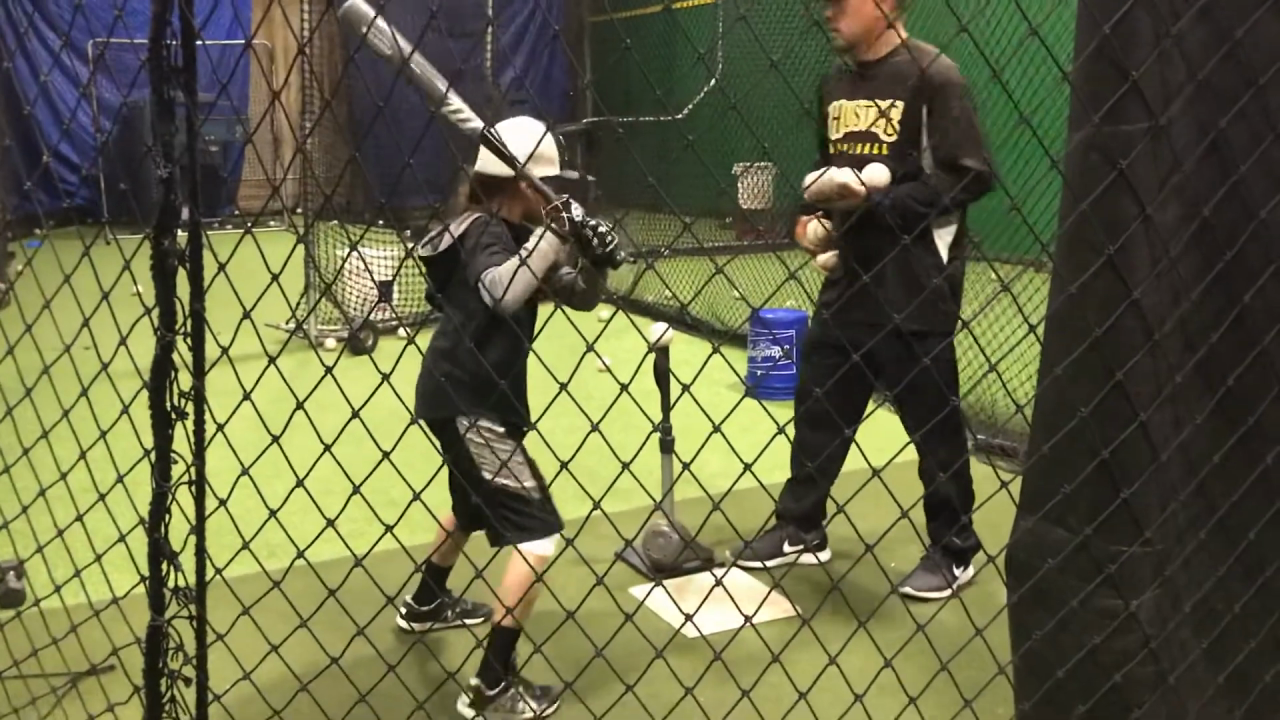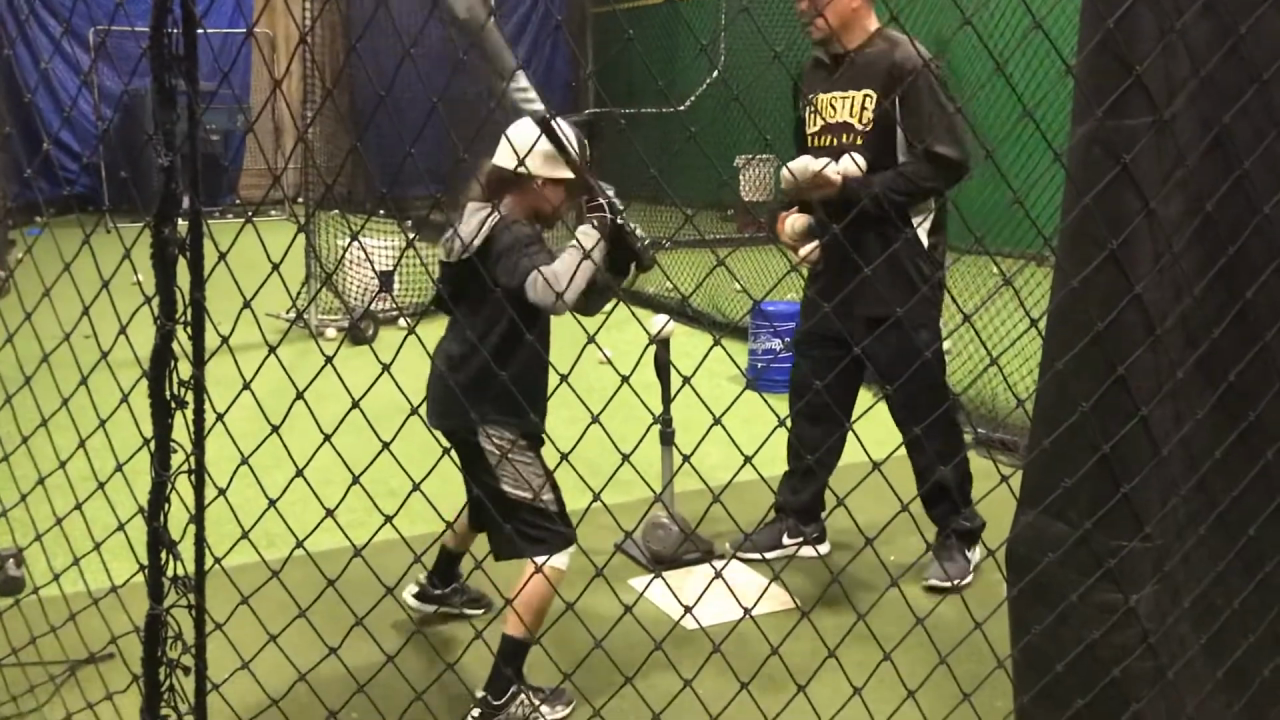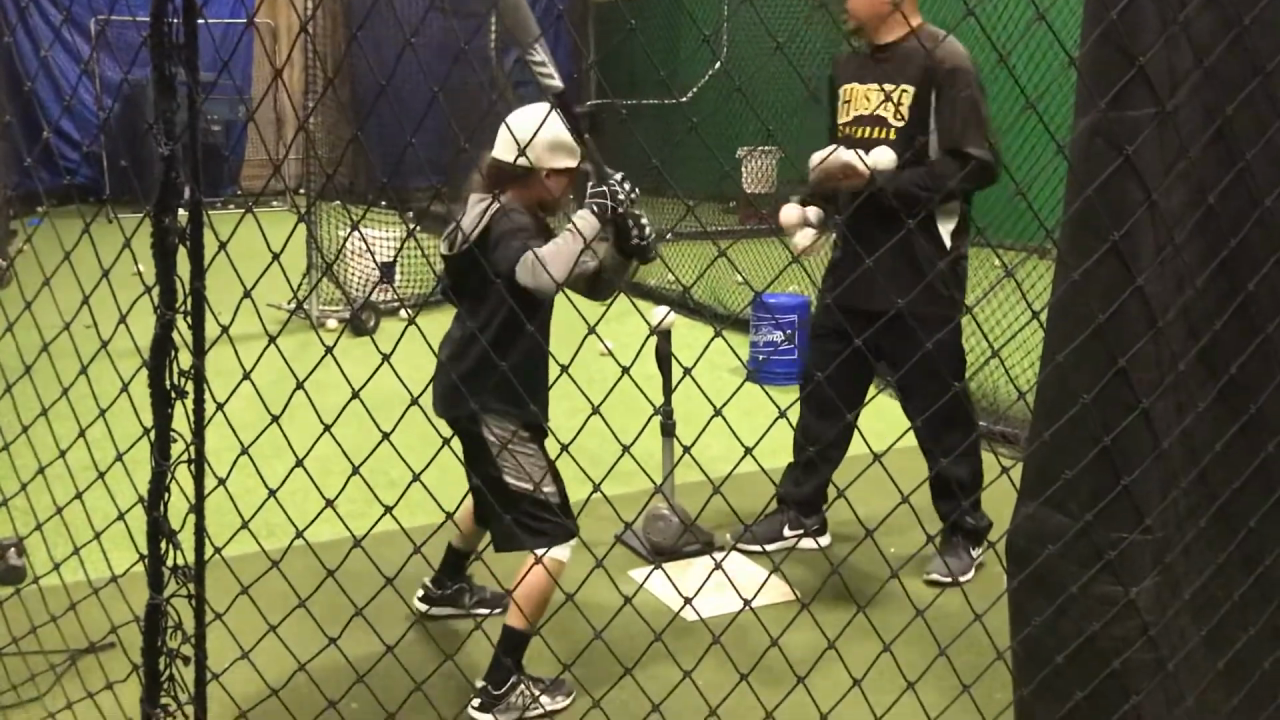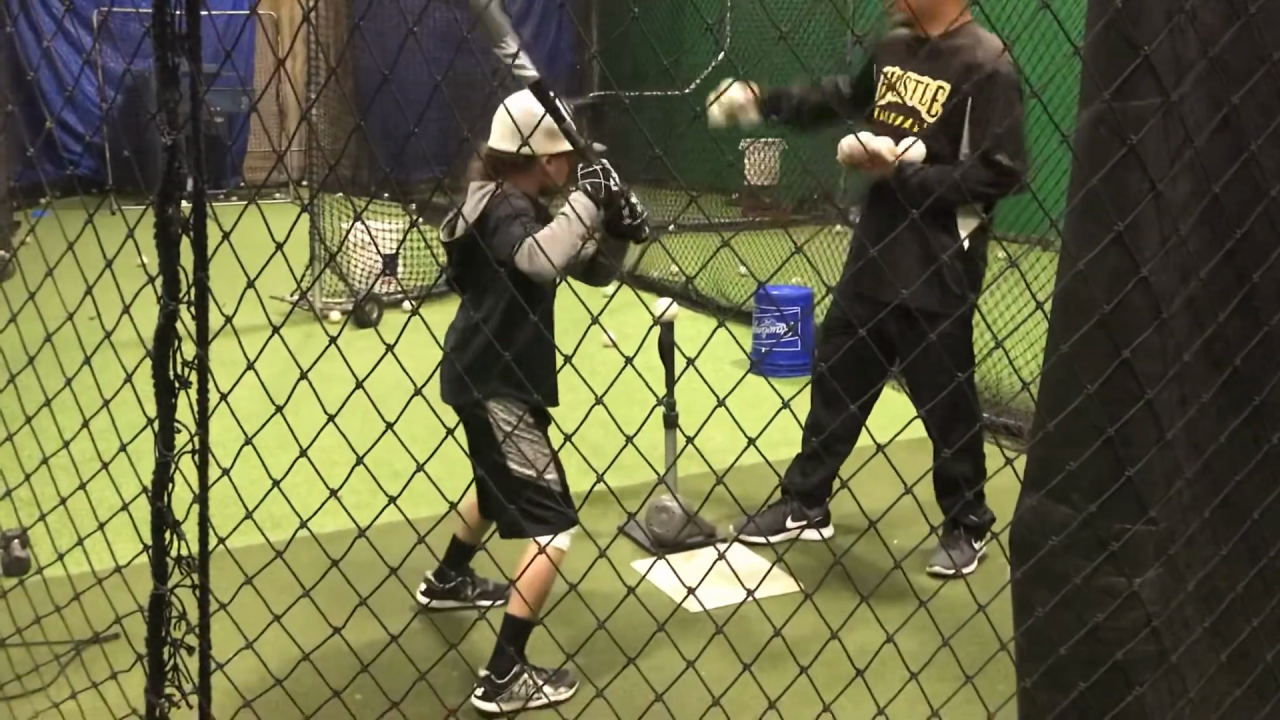
dt=0.3s
person 1, frame 1
left shoulder: (513, 233)
right shoulder: (482, 233)
left elbow: (580, 297)
right elbow: (504, 293)
left wrist: (593, 256)
right wrist: (554, 235)
left hip: (467, 396)
right hip: (468, 403)
left knee: (475, 499)
right knee: (537, 532)
left ankle: (426, 601)
person 1, frame 2
left shoulder: (508, 228)
right shoulder: (506, 235)
left elbow: (582, 299)
right elbow: (554, 293)
left wrist: (613, 260)
right wrist: (592, 232)
left hip: (469, 395)
right hip: (486, 407)
left knee: (492, 496)
right knee: (550, 545)
left ankle: (436, 585)
person 1, frame 3
left shoulder: (512, 218)
right shoulder: (506, 223)
left elbow: (595, 284)
right elbow: (542, 275)
left wrist: (622, 247)
right wrist: (592, 215)
left hip: (477, 387)
right hip: (490, 397)
left knee: (498, 490)
right knee: (552, 537)
left ankle: (445, 587)
person 1, frame 4
left shoulder: (520, 206)
right shoulder: (505, 208)
left elbow: (594, 270)
right elbow: (542, 261)
left wrist: (616, 231)
right wrist: (587, 199)
left hip: (485, 376)
right hip: (494, 384)
left knee: (502, 481)
right knee: (553, 524)
left ankle: (447, 580)
person 2, frame 1
left shoulder: (930, 75)
right shoulder: (836, 80)
left elbow: (972, 177)
left wrist: (874, 202)
right wrist: (812, 212)
left hip: (916, 283)
right hip: (848, 277)
left knee: (932, 421)
right knee: (819, 405)
left ankle: (953, 548)
right ankle: (800, 529)
person 2, frame 2
left shoulder: (904, 63)
right shoulder: (813, 74)
left elbow: (946, 163)
left wrist: (852, 191)
right wrist: (795, 210)
left hip: (900, 273)
right hip: (833, 266)
left knee: (923, 409)
right knee: (813, 398)
left ankle: (959, 533)
right ankle: (800, 521)
person 2, frame 3
left shoulder: (944, 63)
right shoulder: (849, 66)
left elbow: (976, 167)
left wrist: (878, 184)
right wrist: (816, 205)
left hip: (923, 273)
right hip: (854, 261)
left knee: (939, 408)
right knee: (824, 391)
left ankle: (964, 533)
right ankle: (801, 514)
person 2, frame 4
left shoulder: (985, 63)
right shoulder: (893, 47)
left elbow: (1002, 173)
right elbow: (842, 97)
left wrist: (904, 175)
right wrist: (764, 101)
left hip: (938, 268)
right hip: (873, 252)
left knee: (947, 403)
right knee: (834, 382)
left ankle: (967, 526)
right ankle: (804, 505)
